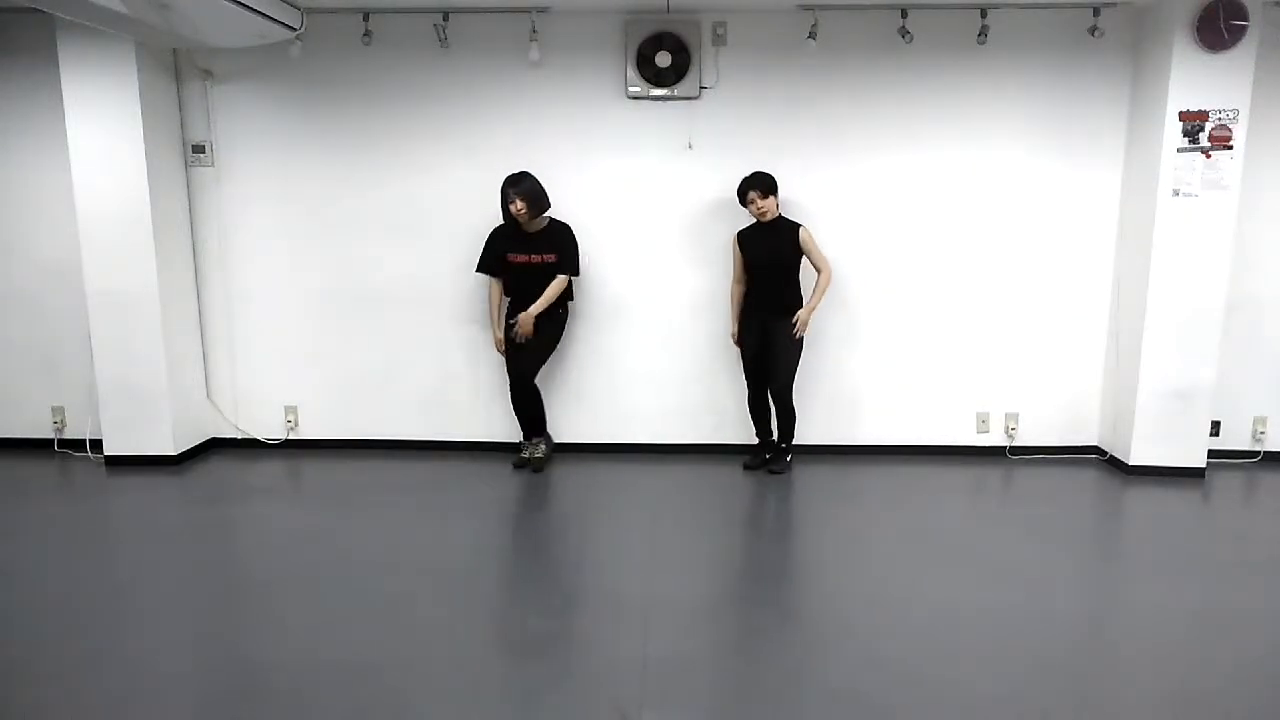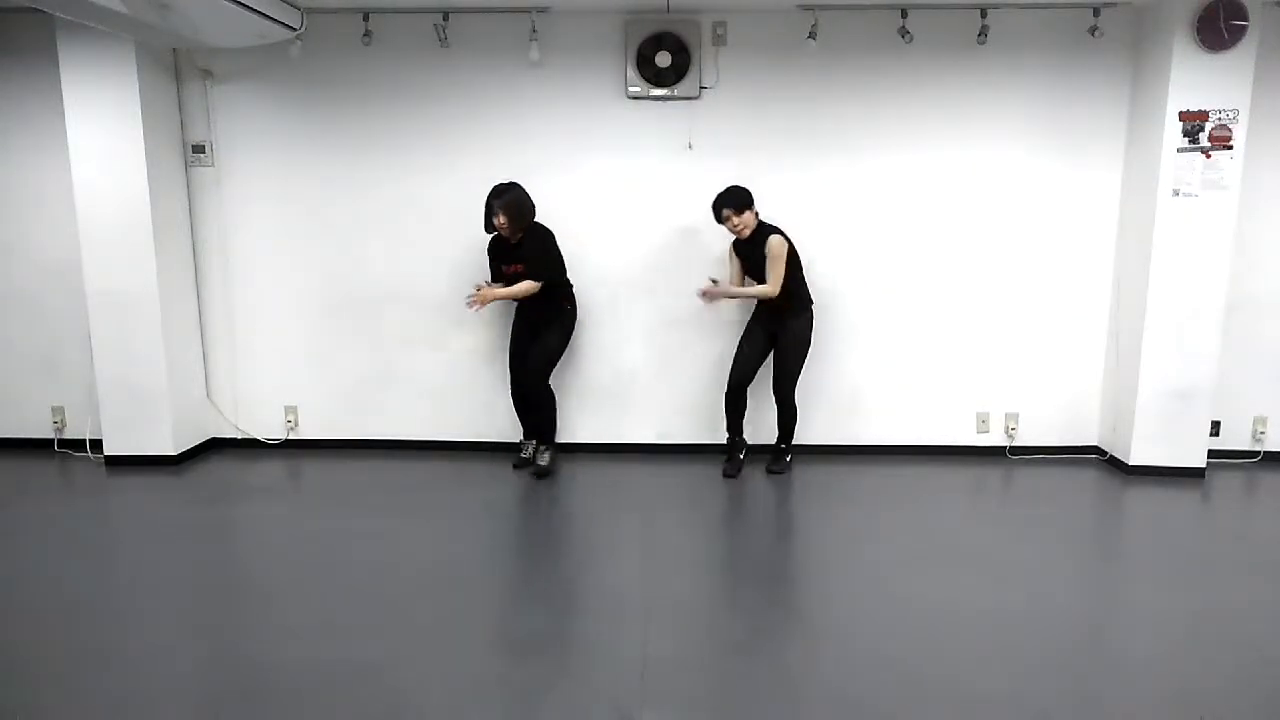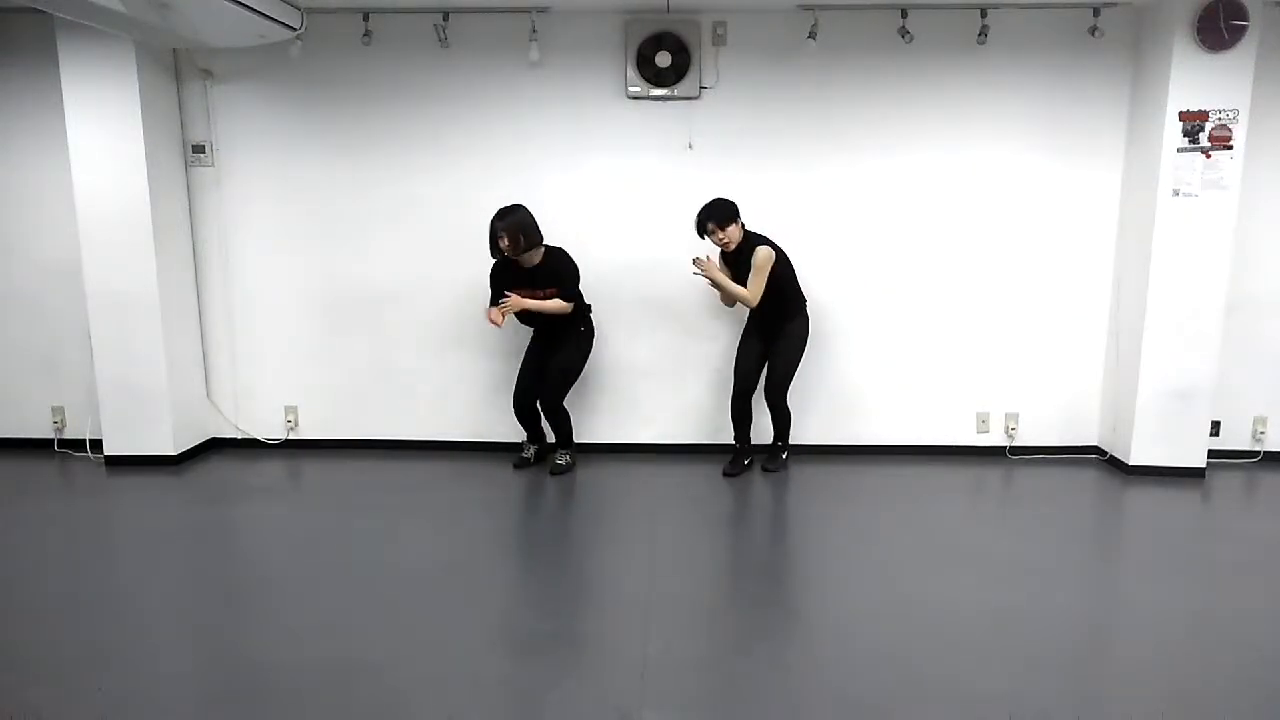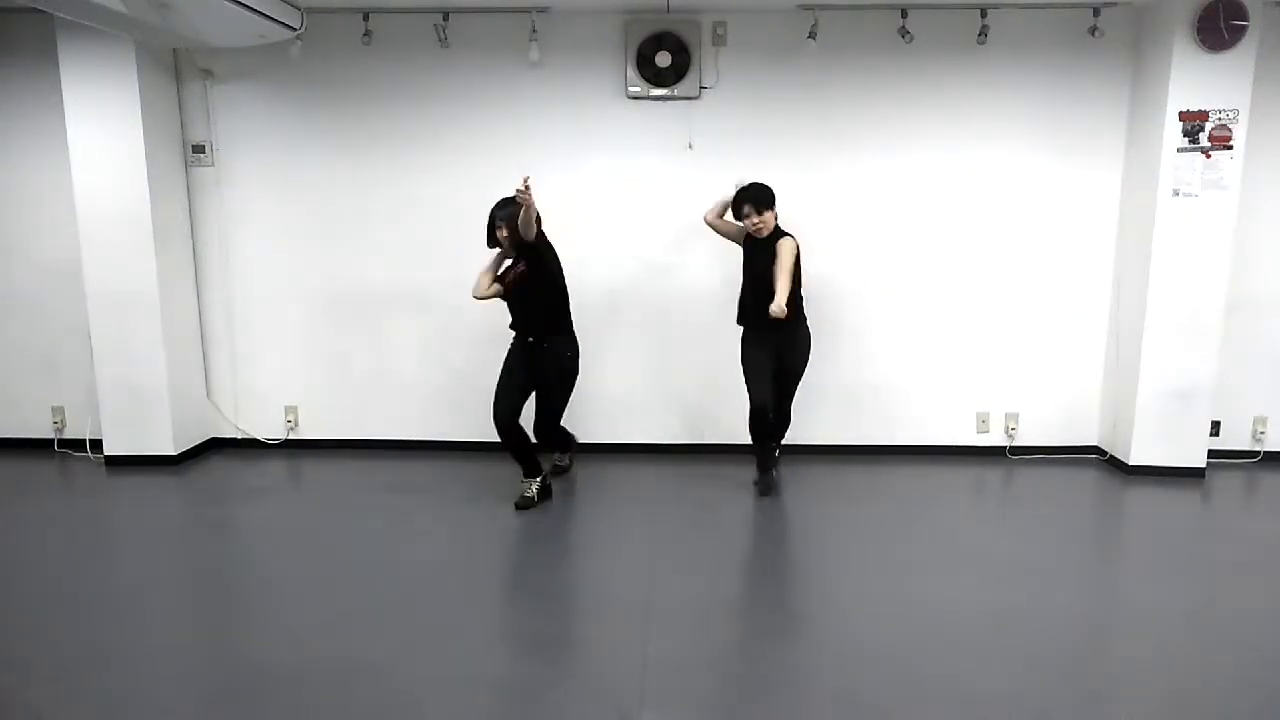
dt=0.4s
person 1, frame 1
left shoulder: (560, 233)
right shoulder: (501, 236)
left elbow: (563, 279)
right elbow: (496, 282)
left wrist: (532, 313)
right wrist: (496, 327)
left hip: (549, 316)
right hip: (516, 315)
left knee: (524, 375)
right knee: (516, 383)
left ankle: (540, 438)
right ankle: (529, 440)
person 1, frame 2
left shoulder: (541, 238)
right shoulder: (496, 245)
left elbow: (534, 284)
right elbow: (500, 284)
left wrist: (494, 295)
right wrist: (487, 294)
left hip: (558, 315)
right hip: (526, 316)
left knee: (535, 377)
right knee: (518, 382)
left ankle: (546, 446)
right ankle: (531, 440)
person 1, frame 3
left shoulder: (558, 260)
right shoulder: (503, 269)
left elbow: (567, 305)
right elbow: (498, 305)
left wrist: (525, 303)
right wrist: (496, 314)
left hip: (575, 335)
right hip: (543, 336)
left knee: (550, 397)
right knee: (522, 398)
left ankle: (565, 449)
right ankle: (536, 443)
person 1, frame 4
left shoulder: (538, 250)
right shoulder: (513, 265)
left elbow: (527, 227)
right elbow: (481, 292)
left wrist: (527, 204)
right wrist: (499, 257)
left hip: (558, 351)
right hip: (524, 347)
left knee: (545, 425)
right knee: (503, 414)
left ankle: (564, 447)
right ankle: (535, 478)
person 2, frame 1
left shoulder: (797, 232)
right shoulder: (742, 238)
left elbow: (825, 272)
left wrist: (808, 309)
right wrist: (735, 322)
left hip: (786, 321)
right hip: (752, 321)
left knee: (781, 389)
right knee: (755, 389)
left ankle: (784, 449)
right ankle: (764, 445)
person 2, frame 2
left shoulder: (774, 239)
right shoulder: (737, 247)
left elbow: (772, 289)
right elbow: (738, 285)
left wrist: (728, 291)
right wrist: (722, 291)
left hip: (794, 320)
right hip: (762, 318)
left knee: (783, 390)
right knee: (737, 382)
left ankle: (783, 449)
right ankle: (736, 447)
person 2, frame 3
left shoulder: (762, 250)
right shoulder: (727, 255)
left elbow: (751, 299)
right elbow: (730, 301)
left wrist: (718, 276)
right wrist: (714, 279)
left hip: (791, 324)
right hip: (759, 324)
left knee: (775, 392)
right knee: (741, 389)
left ankle: (780, 447)
right ankle: (743, 451)
person 2, frame 4
left shoulder: (785, 242)
right shoulder: (747, 238)
left elbow: (782, 273)
right elbow: (710, 219)
left wrist: (779, 302)
right wrist: (732, 199)
left hip: (792, 335)
right hip: (756, 336)
left knee: (781, 404)
right knee: (761, 404)
left ankle: (771, 450)
right ankle: (765, 466)
